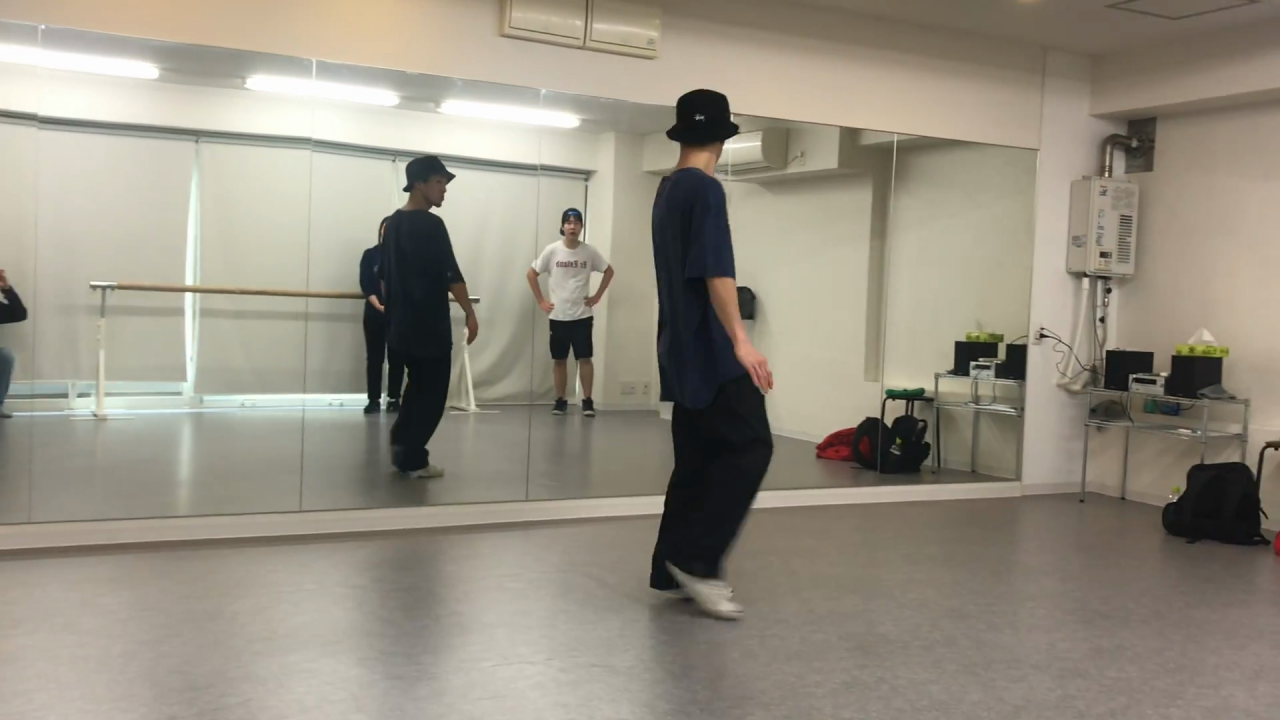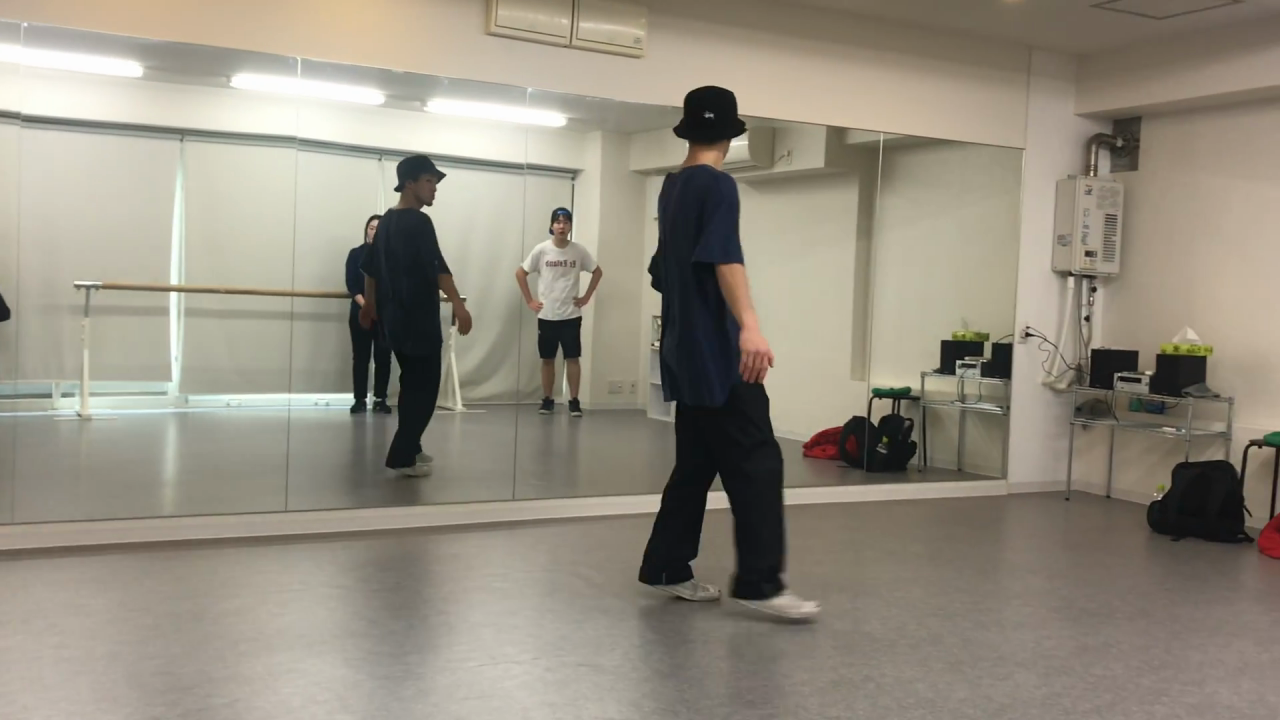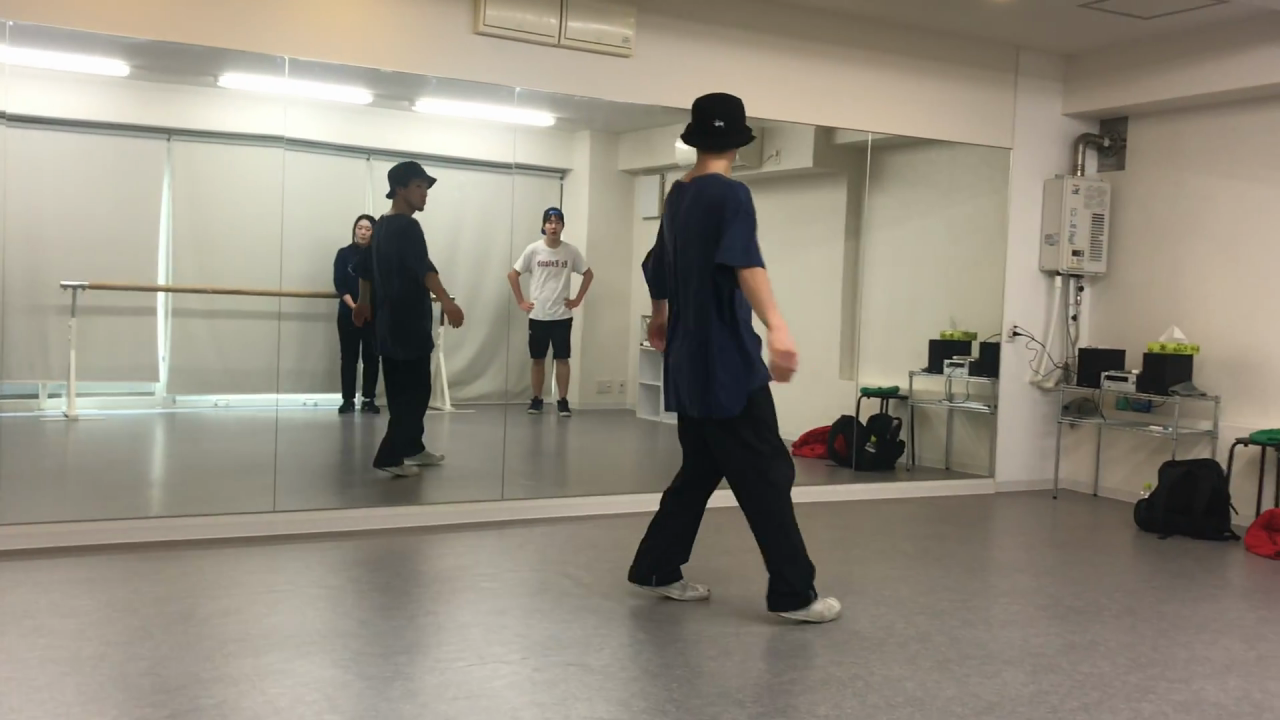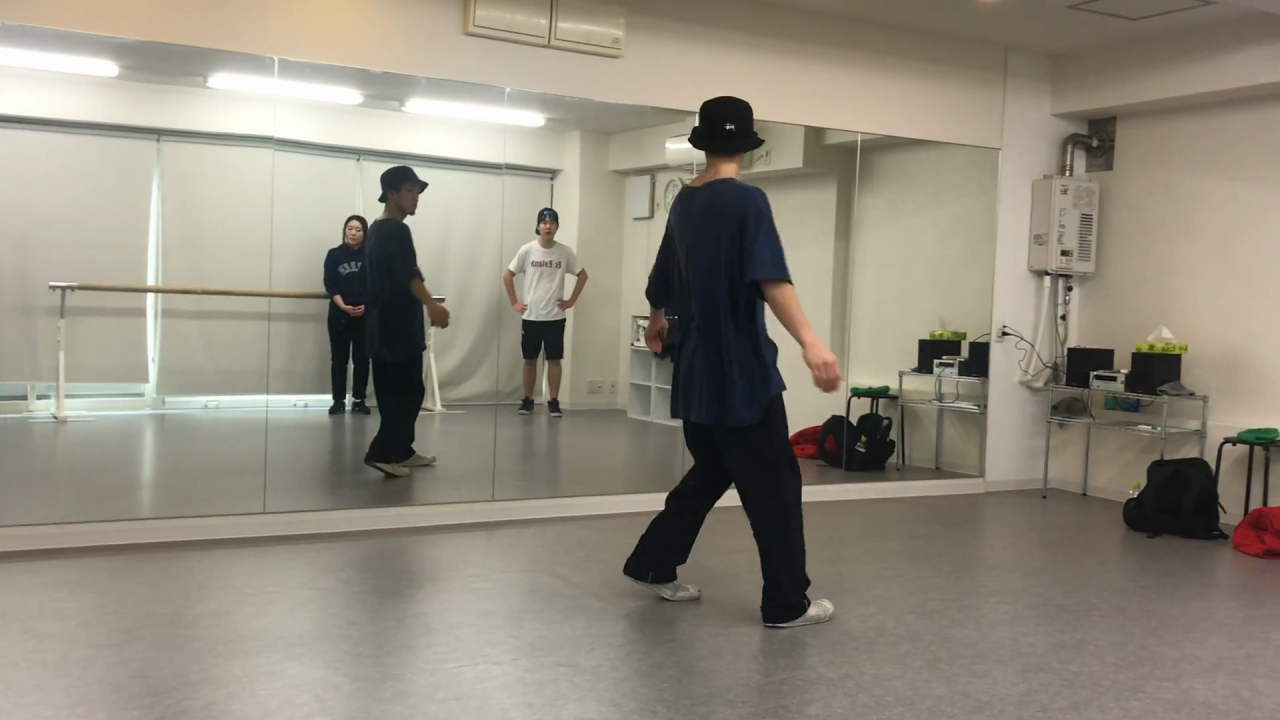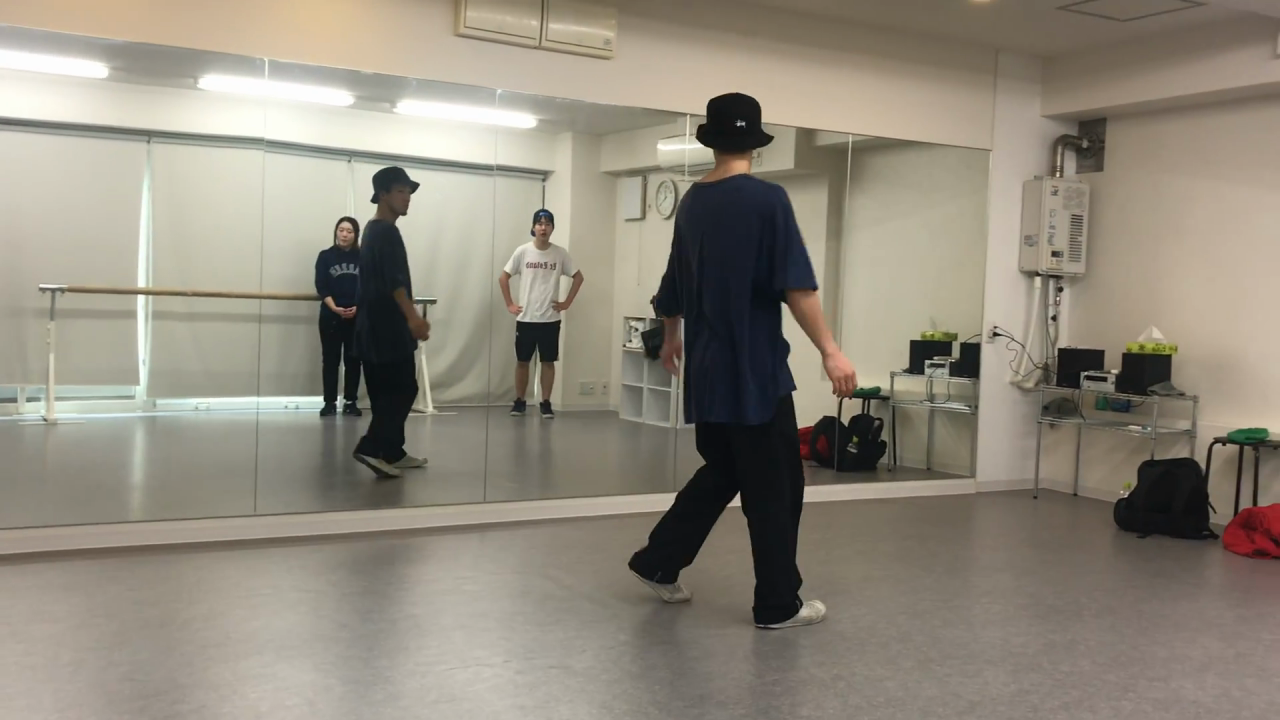
dt=0.1s
person 1, frame 1
left shoulder: (666, 189)
right shoulder: (704, 189)
right elbow: (715, 270)
right wrist: (741, 339)
left hip: (683, 346)
right hip: (709, 348)
left knee: (698, 460)
right knee: (749, 446)
left ankle: (676, 566)
right ankle: (697, 560)
person 1, frame 2
left shoulder: (671, 187)
right shoulder: (716, 184)
right elbow: (724, 258)
right wrist: (748, 326)
left hip: (685, 347)
right hip: (714, 347)
left knee: (696, 460)
right knee: (754, 460)
left ankle: (666, 568)
right ankle: (760, 582)
person 1, frame 3
left shoulder: (677, 196)
right shoulder: (729, 193)
left elbow: (658, 266)
right elbow: (745, 262)
left wrist: (660, 318)
right wrist: (776, 327)
left hip: (690, 357)
right hip: (727, 358)
left knee: (701, 466)
right knee: (765, 471)
left ankle: (657, 567)
right ankle: (793, 594)
person 1, frame 4
left shoulder: (684, 204)
right shoulder: (745, 200)
left elbow: (663, 276)
right elbow: (772, 277)
left wrist: (657, 325)
right wrist: (811, 343)
left hip: (696, 367)
right hip: (741, 368)
left knee: (711, 469)
right knee: (774, 484)
left ankle: (652, 563)
right ankle: (787, 602)
person 1, frame 5
left shoulder: (691, 202)
right shoulder: (766, 198)
left elbow: (675, 283)
right elbow: (796, 282)
left wrist: (671, 337)
right wrist: (831, 351)
left hip: (707, 366)
right hip: (755, 366)
left knee: (722, 470)
right knee: (776, 485)
left ankle: (658, 561)
right ankle: (778, 604)
person 2, frame 1
left shoulder: (392, 222)
right shoulder: (431, 224)
left elbow: (384, 269)
right elbow: (449, 273)
left wrist: (389, 306)
right wrist: (470, 312)
left hip: (400, 320)
right hip: (429, 321)
left knee: (418, 382)
right knee: (431, 390)
left ankle: (400, 439)
right ankle: (413, 459)
person 2, frame 2
left shoulder: (386, 220)
right shoulder: (419, 221)
left elbow: (370, 265)
right elbow: (437, 267)
left wrist: (370, 303)
right wrist: (458, 305)
left hip: (395, 316)
right hip: (418, 316)
left knee: (413, 384)
right knee: (423, 387)
left ankle: (409, 447)
right ankle: (403, 456)
person 2, frame 3
left shoulder: (381, 226)
right shoulder: (407, 226)
left elbow: (366, 270)
right elbow: (423, 268)
left wrist: (364, 304)
right wrist: (447, 301)
left hip: (388, 320)
right hip: (408, 320)
left knee: (402, 387)
right knee: (414, 390)
left ankle: (412, 448)
right ankle: (390, 456)
person 2, frame 4
left shoulder: (377, 230)
right shoulder: (396, 230)
right elbow: (409, 273)
left wrist: (369, 308)
right wrist: (431, 304)
left hip: (383, 323)
right hip: (397, 325)
left knee: (394, 391)
right knee: (409, 390)
left ankle: (401, 451)
right ankle: (383, 453)
person 2, frame 5
left shoulder: (374, 230)
right shoulder: (387, 232)
right elbow: (394, 279)
left wrist: (407, 316)
right wrist: (413, 315)
left hip: (375, 324)
right hip: (386, 326)
left knee: (387, 391)
right knee: (402, 389)
left ankle: (391, 452)
right ankle: (372, 448)
person 3, frame 1
left shoulder: (590, 251)
right shoulder: (552, 250)
left elbow: (609, 271)
right elbow: (531, 274)
left wrist: (597, 296)
right wrist: (541, 300)
left hip: (583, 315)
right hip: (558, 316)
left knee: (585, 358)
right knee: (559, 360)
left ankle: (587, 400)
right ankle: (561, 400)
person 3, frame 2
left shoulder: (579, 251)
right shoulder: (541, 250)
left elbow: (597, 272)
right elbow: (521, 274)
left wrist: (586, 297)
right wrist: (530, 301)
left hip: (572, 315)
right hip: (546, 315)
left knee: (572, 358)
right knee: (547, 359)
left ankle: (574, 401)
right ankle: (547, 400)
person 3, frame 3
left shoulder: (571, 251)
right shoulder: (533, 250)
left elbow: (588, 274)
right elbow: (513, 274)
left wrist: (578, 299)
right wrist: (521, 301)
left hip: (562, 316)
right hip: (538, 315)
left knee: (562, 359)
right knee: (537, 359)
left ankle: (563, 401)
right ankle: (537, 399)
person 3, frame 4
left shoulder: (565, 252)
right shoulder: (527, 250)
left elbow: (582, 275)
right elbow: (508, 275)
left wrist: (572, 301)
right wrist: (514, 302)
left hip: (556, 316)
right hip: (531, 316)
left knee: (554, 359)
right knee: (530, 360)
left ankle: (554, 401)
right ankle: (527, 400)
person 3, frame 5
left shoulder: (561, 253)
right shoulder: (522, 252)
left elbow: (578, 277)
right elbow: (503, 277)
left wrist: (567, 303)
right wrist: (510, 304)
left hip: (550, 318)
right hip: (526, 317)
left knee: (548, 361)
right knee: (522, 361)
left ankle: (546, 403)
right ankle: (520, 401)
person 4, frame 1
right shoulder: (370, 254)
right elbow: (366, 286)
right wrist: (378, 306)
right hip: (375, 314)
left knee: (397, 359)
right knee: (375, 357)
left ankle: (394, 399)
right ankle: (373, 399)
person 4, frame 2
right shoulder: (356, 254)
right elbow: (352, 285)
right wrist: (364, 305)
right hip: (360, 313)
left knee: (383, 358)
right knee: (361, 358)
left ankle: (380, 400)
right ankle: (360, 400)
person 4, frame 3
right shoulder: (344, 254)
right elbow: (340, 285)
right wrist: (353, 306)
right hip: (349, 314)
left knee: (372, 358)
right knee: (349, 358)
left ankle: (369, 399)
right ankle: (348, 400)
person 4, frame 4
right shoulder: (334, 254)
right elbow: (330, 285)
left wrist: (366, 306)
right wrist: (344, 307)
left hip: (366, 316)
right hip: (339, 315)
left knee: (362, 359)
right knee: (339, 359)
left ankle: (359, 401)
right ankle: (339, 401)
person 4, frame 5
right shoulder: (325, 256)
right elbow: (321, 287)
left wrist: (357, 308)
right wrist: (335, 308)
left hip: (357, 317)
right hip: (331, 317)
left knee: (353, 361)
right knee: (330, 361)
left ankle: (350, 402)
right ankle: (330, 403)
